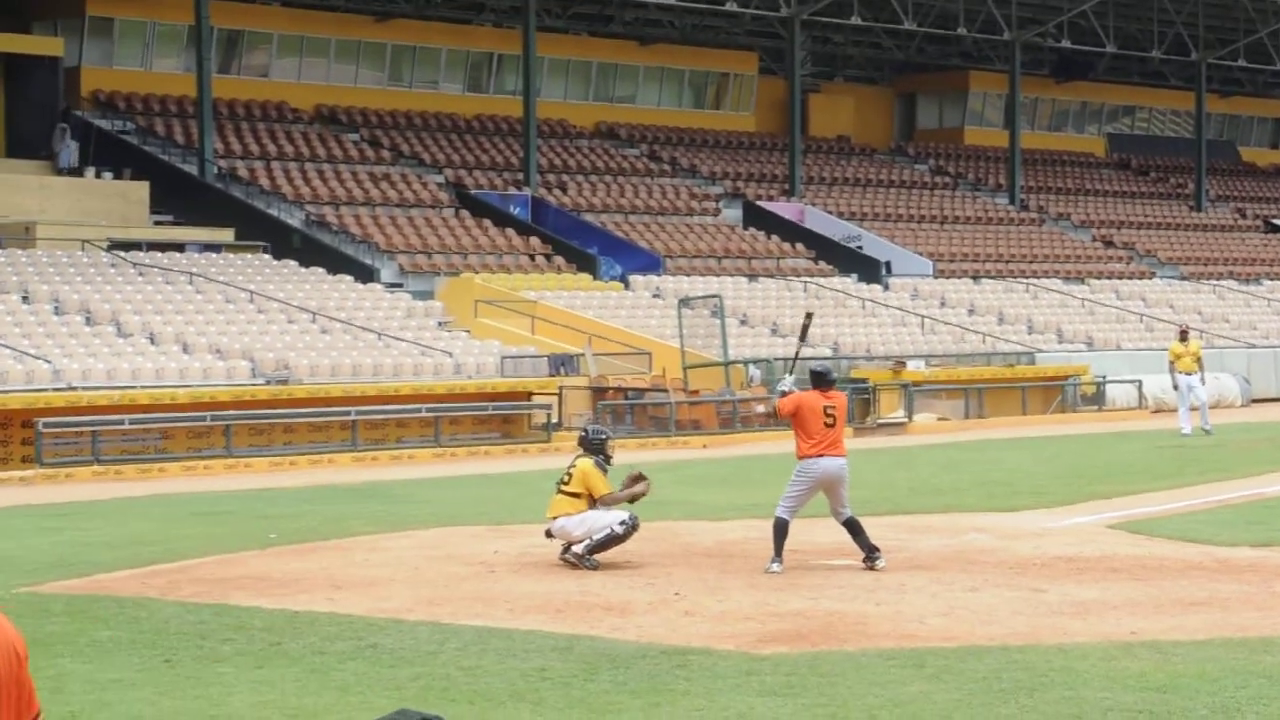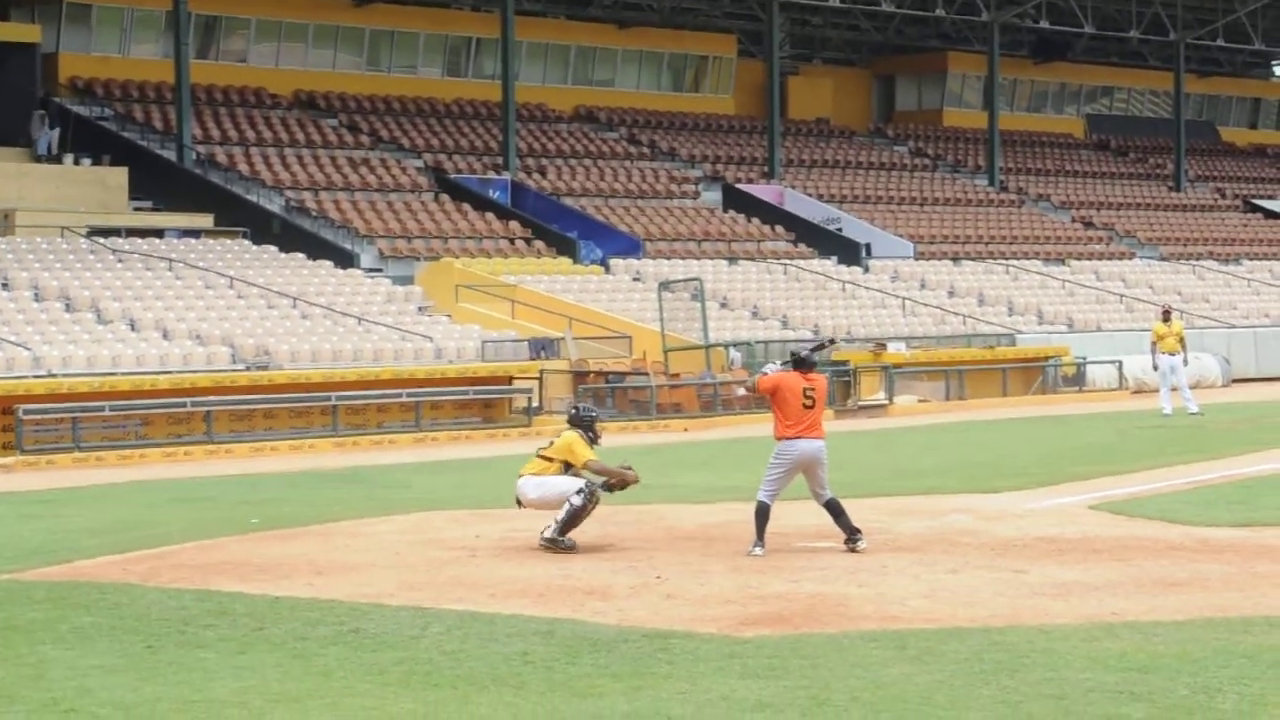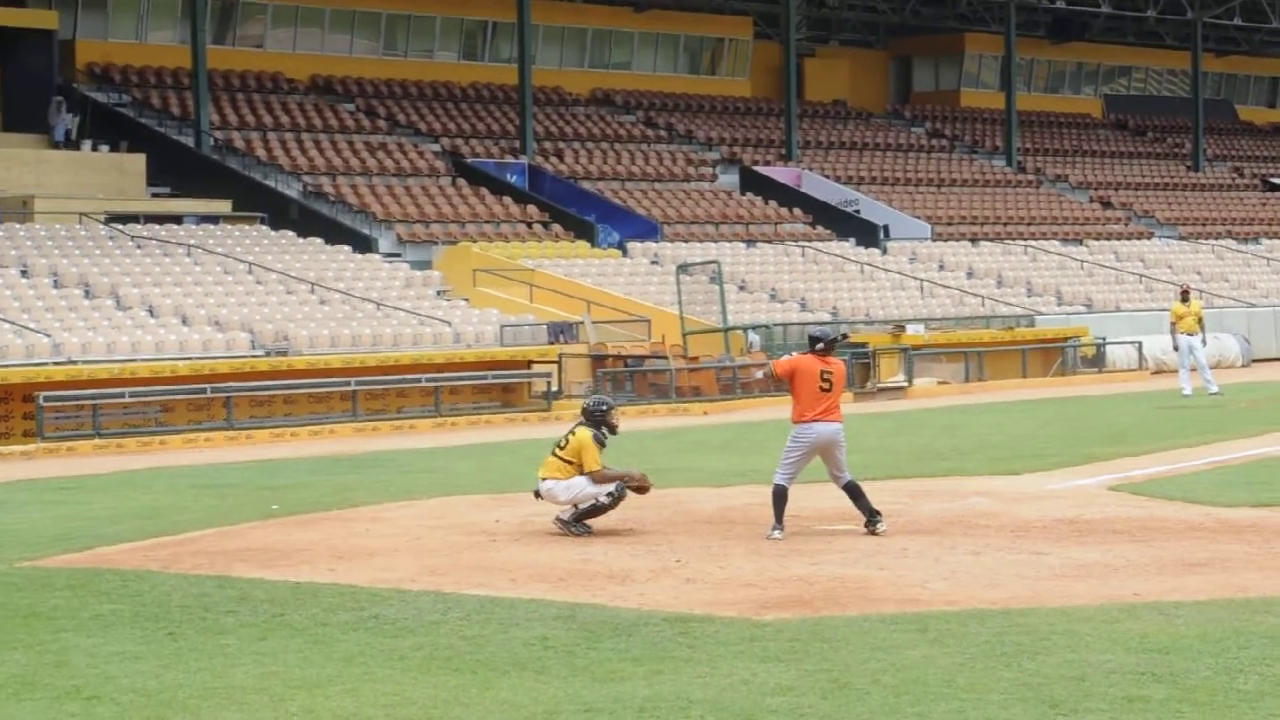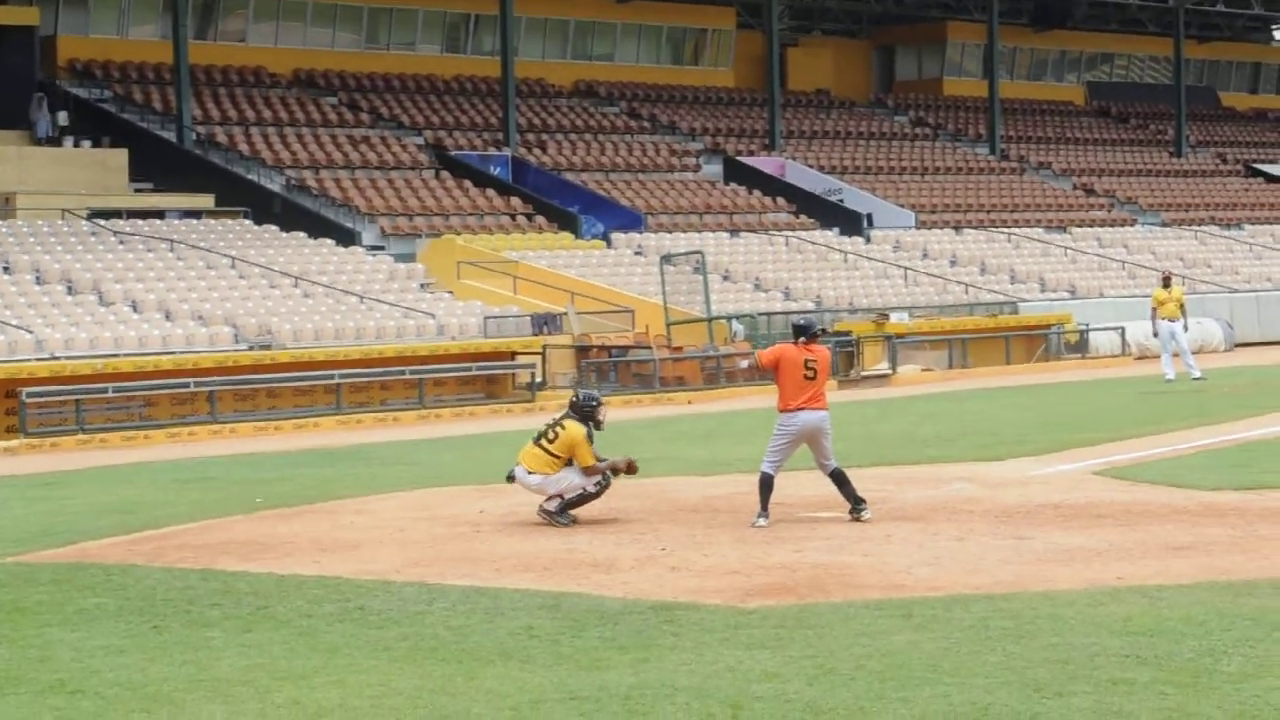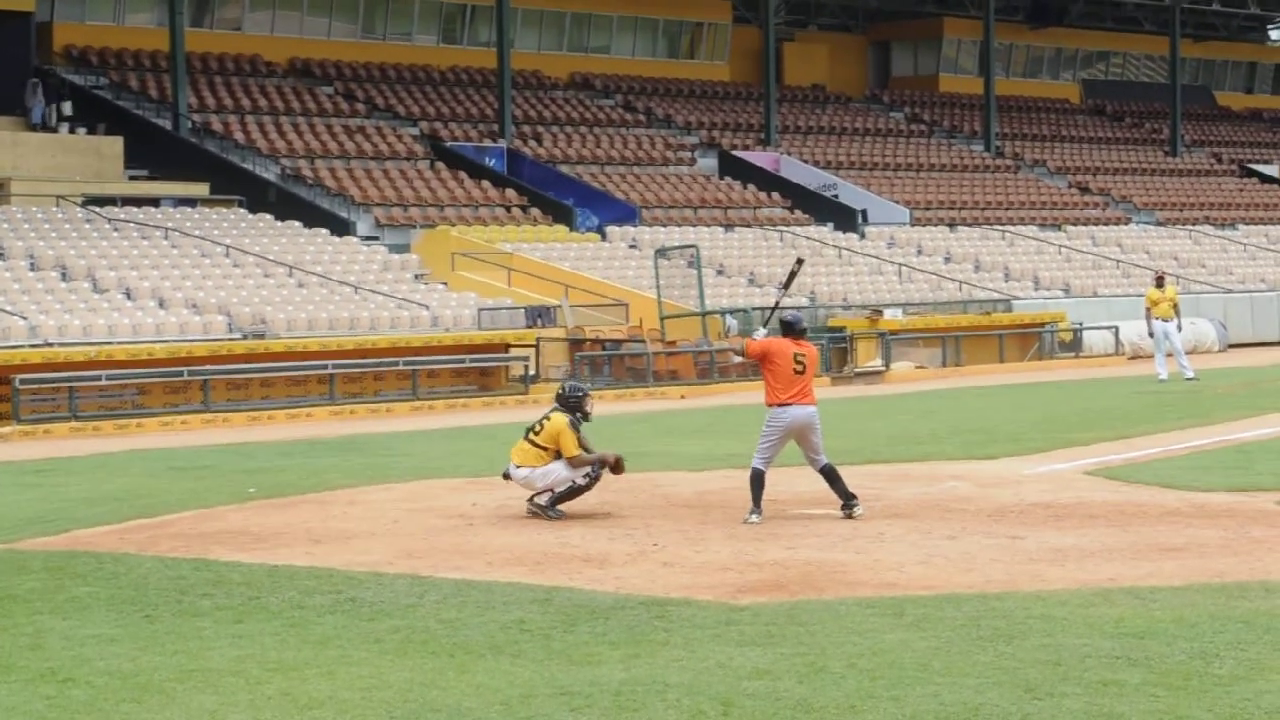
dt=0.5s
person 1, frame 1
left shoulder: (801, 399)
right shoulder: (842, 399)
left elbow: (773, 411)
left wrist: (782, 391)
right wrist: (792, 391)
left hip: (812, 465)
right hip: (839, 464)
left knee: (784, 512)
right knee: (843, 513)
left ankle: (777, 560)
right ankle: (873, 556)
person 1, frame 2
left shoulder: (781, 379)
right shoulder: (822, 381)
left elbow: (750, 385)
left wrist: (767, 372)
left hip: (790, 447)
right hip: (817, 446)
left knee: (765, 495)
right knee: (823, 494)
left ankle: (759, 544)
right ankle: (855, 537)
person 1, frame 3
left shoulder: (798, 362)
right shoulder: (840, 366)
left elbow: (767, 372)
left wrist: (785, 361)
left hip: (807, 430)
right hip: (835, 429)
left knee: (782, 478)
right knee: (843, 477)
left ankle: (778, 527)
right ankle: (875, 520)
person 1, frame 4
left shoulder: (783, 351)
right shoulder: (825, 353)
left elbow: (752, 363)
left wrist: (768, 352)
left hip: (792, 419)
right hip: (820, 416)
left knee: (769, 466)
right knee: (829, 465)
left ankle: (763, 514)
right ankle: (859, 507)
person 1, frame 5
left shoulder: (771, 345)
right shoulder: (812, 350)
left elbow: (740, 349)
left wrist: (756, 338)
left hip: (782, 413)
right hip: (809, 412)
left knee: (759, 462)
right knee: (819, 461)
left ankle: (755, 511)
right ankle: (851, 503)
